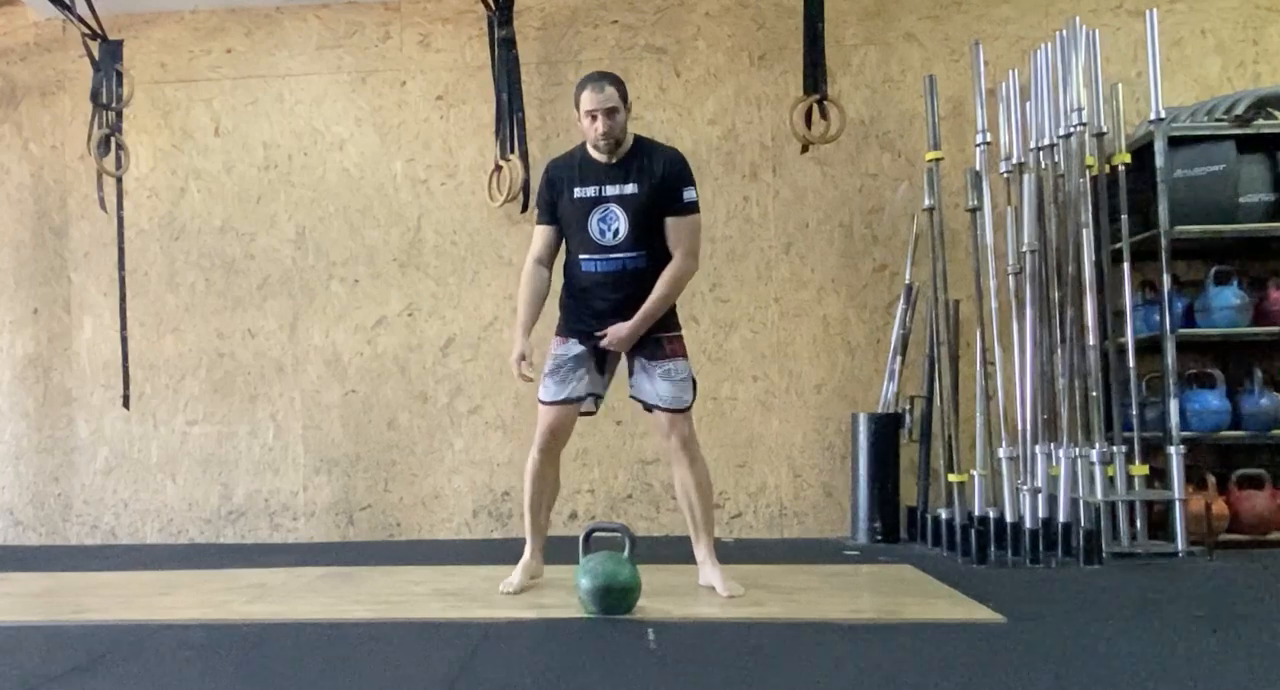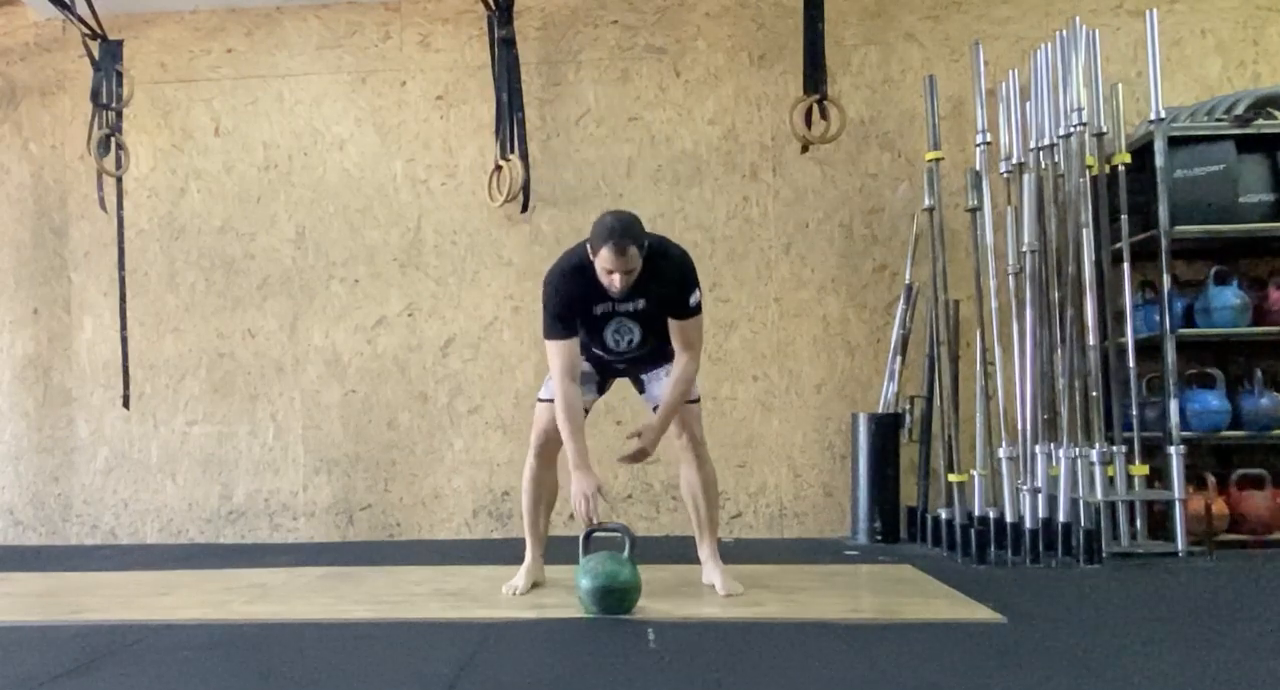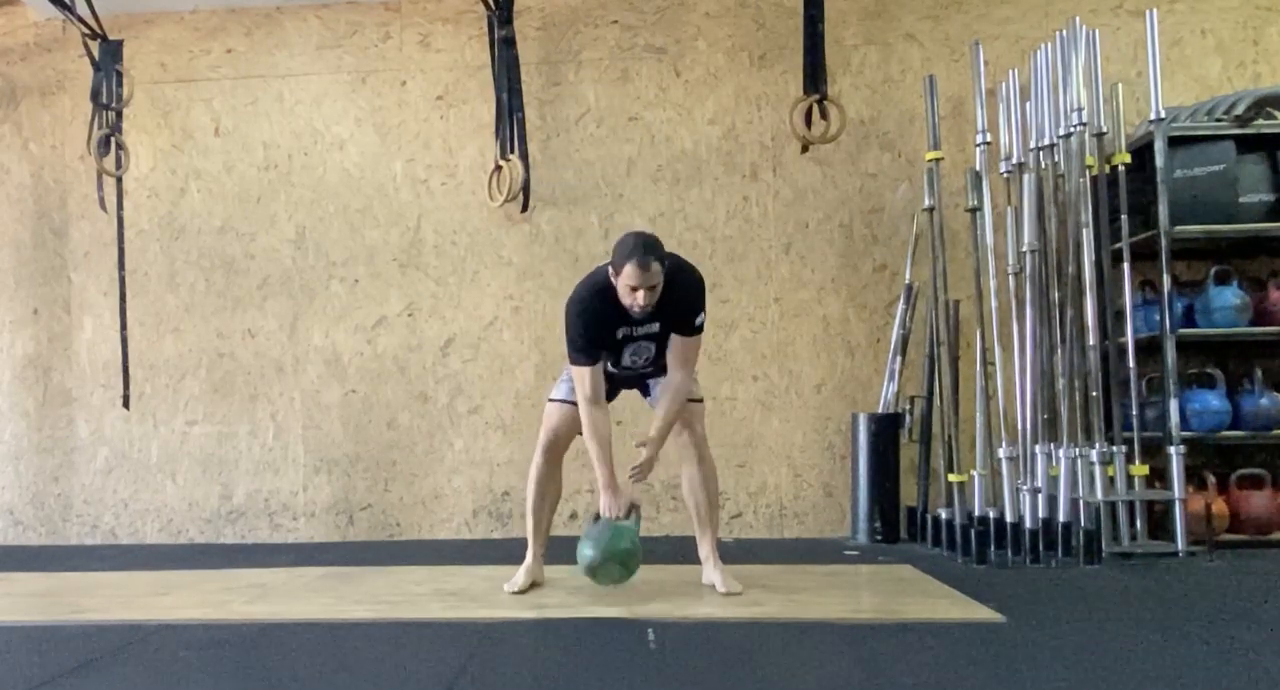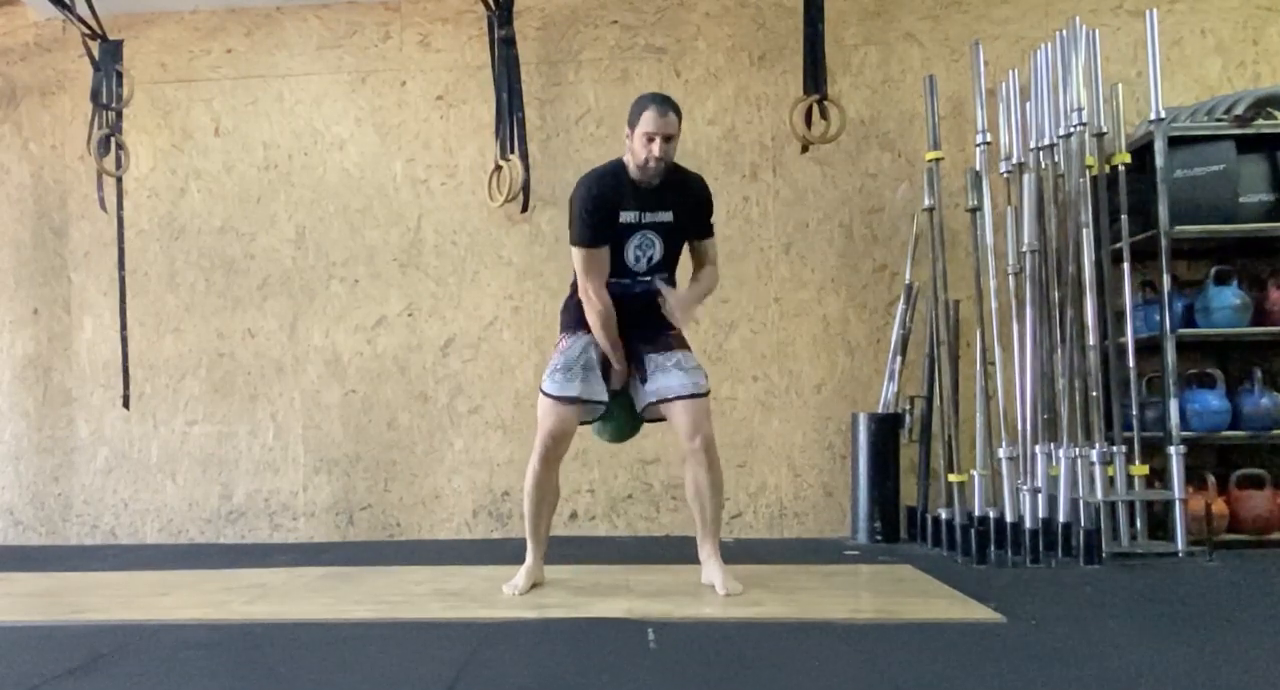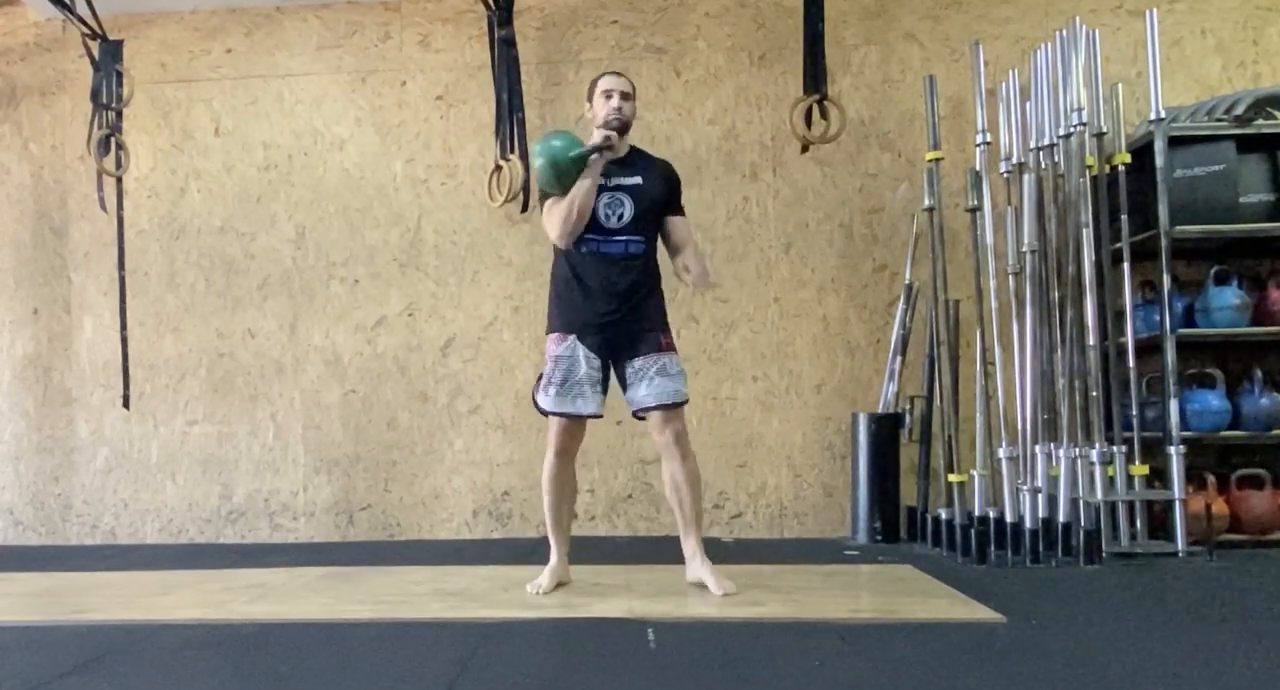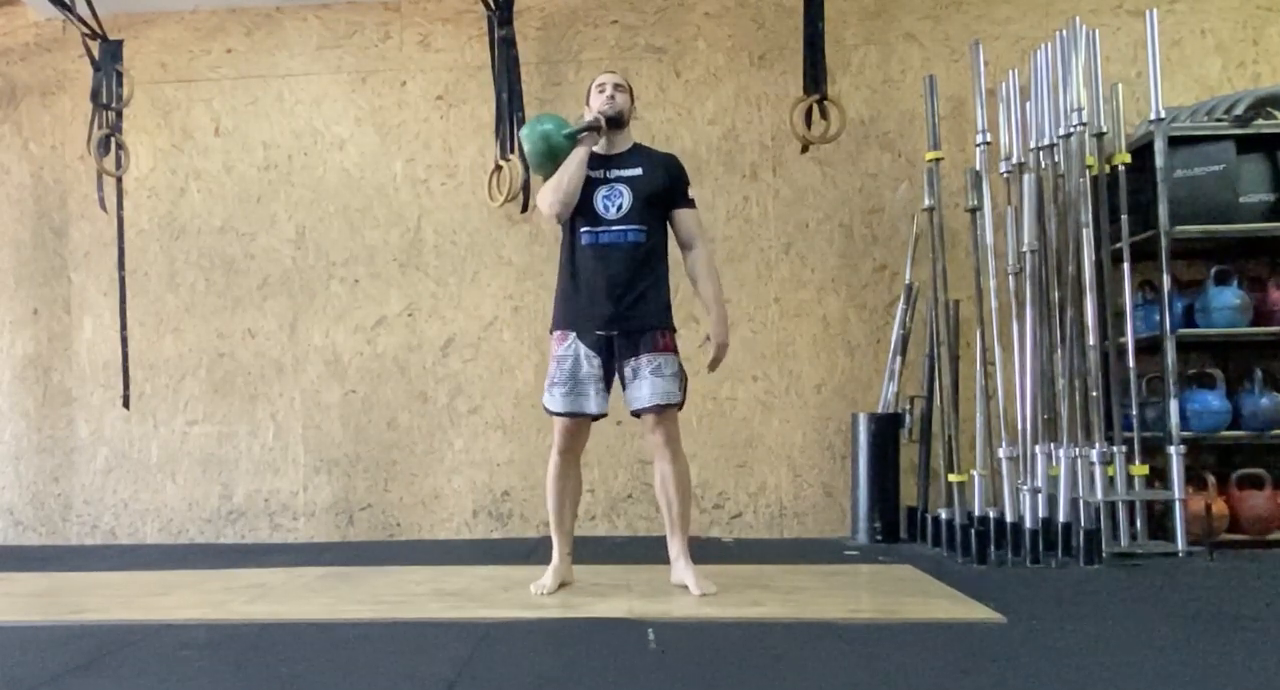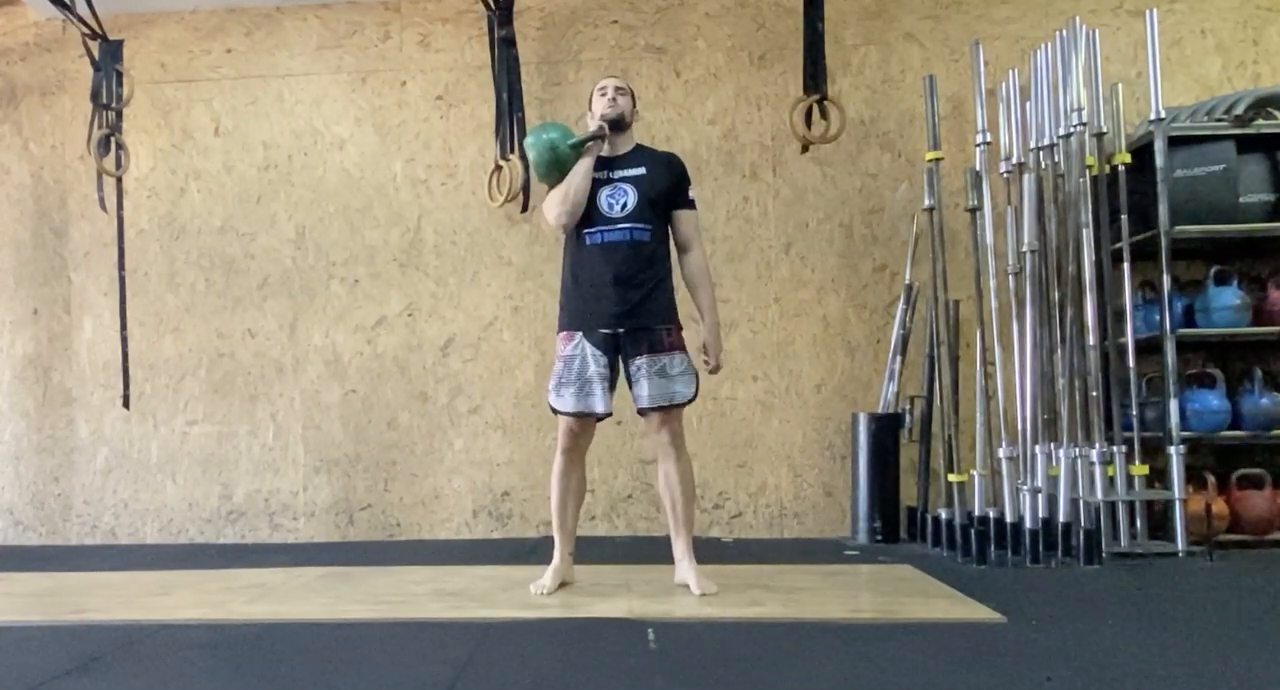
dt=0.7s
person 1, frame 1
left shoulder: (667, 166)
right shoulder: (559, 174)
left elbow: (685, 257)
right elbow: (539, 261)
left wrist: (636, 325)
right wrist: (521, 333)
left hip: (651, 327)
right hip: (578, 329)
left knee: (680, 438)
right knee: (548, 436)
left ankle: (708, 561)
right ankle: (532, 557)
person 1, frame 2
left shoulder: (674, 264)
right shoulder: (563, 278)
left elbow: (688, 355)
right elbow: (564, 379)
left wrist: (658, 428)
right wrist: (579, 468)
left hip: (656, 354)
right hip: (587, 354)
left knee: (691, 436)
right knee: (542, 440)
left ankle: (711, 561)
right ankle: (532, 562)
person 1, frame 3
left shoulder: (687, 283)
right shoulder: (586, 301)
left elbow: (681, 373)
right elbow: (591, 402)
left wrist: (656, 441)
right wrist: (608, 486)
left hip: (663, 364)
right hip: (600, 366)
left knee: (696, 438)
right knee: (550, 441)
left ankle: (711, 562)
right ankle: (533, 561)
person 1, frame 4
left shoulder: (692, 192)
right shoulder: (595, 189)
left elbow: (707, 264)
right elbow: (591, 285)
left wrist: (689, 298)
right wrist: (616, 358)
left hip: (658, 334)
right hip: (590, 332)
left knee: (699, 438)
right knee: (547, 444)
left ankle: (712, 562)
right ankle: (532, 563)
person 1, frame 5
left shoulder: (660, 173)
left elbow: (683, 249)
right elbow: (561, 235)
left wrist: (694, 269)
right wrist: (595, 166)
left hip: (644, 326)
right hip: (575, 326)
left knee: (672, 436)
right knee: (561, 442)
left ankle: (697, 559)
right ankle: (558, 561)
person 1, frame 6
left shoulder: (663, 166)
right shoulder: (568, 161)
left elbow: (694, 246)
right elbow: (554, 208)
left wrist: (717, 315)
right wrist: (583, 144)
left hip: (646, 324)
right hip: (578, 324)
left knee: (664, 434)
right knee: (565, 440)
left ankle: (682, 561)
right ankle: (560, 560)
person 1, frame 7
left shoulder: (666, 166)
right shoulder: (573, 164)
left elbow: (690, 249)
right elbow: (560, 217)
left wrist: (710, 321)
right wrist: (591, 152)
left hip: (653, 323)
right hip: (584, 323)
left knee: (668, 434)
right knee: (570, 438)
left ankle: (685, 560)
right ankle: (561, 559)
